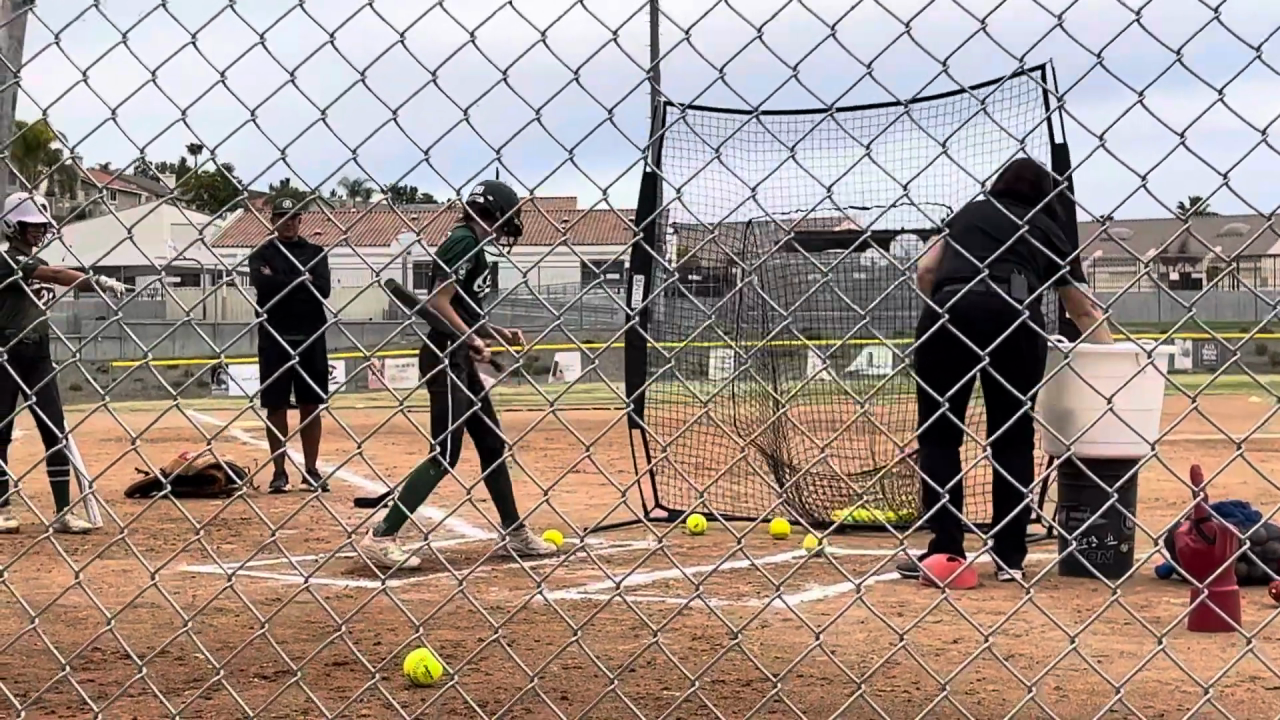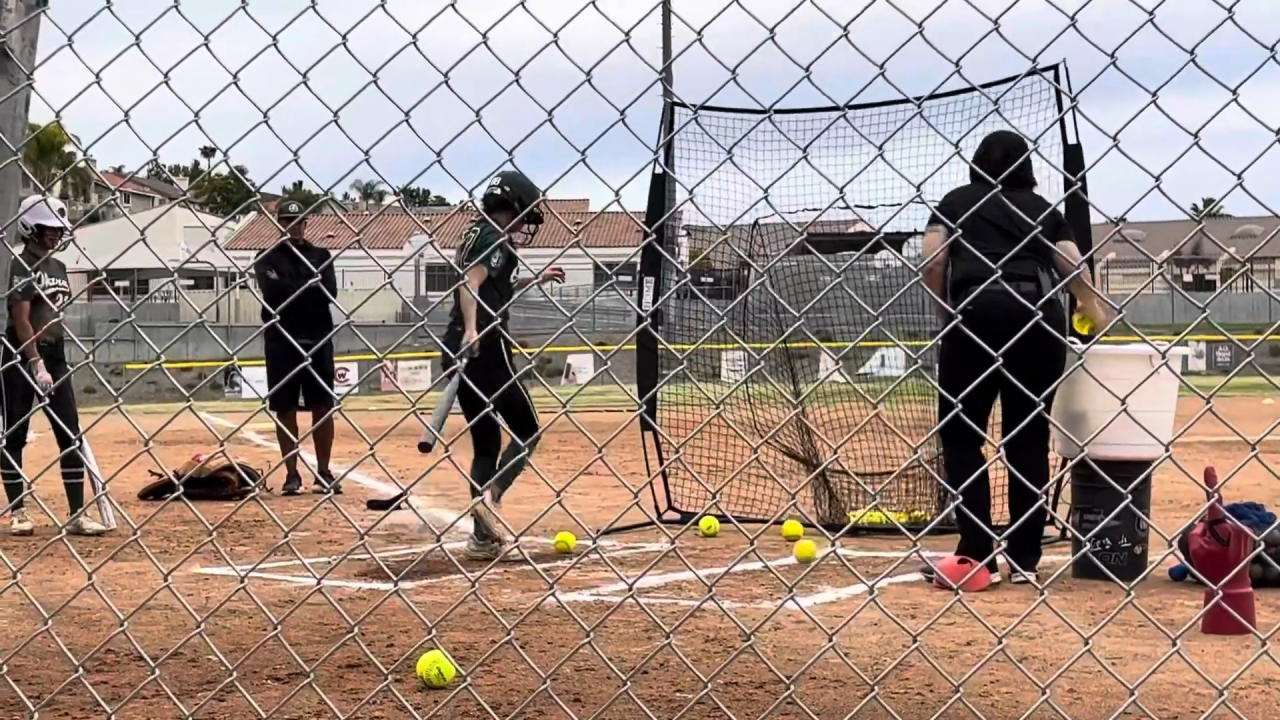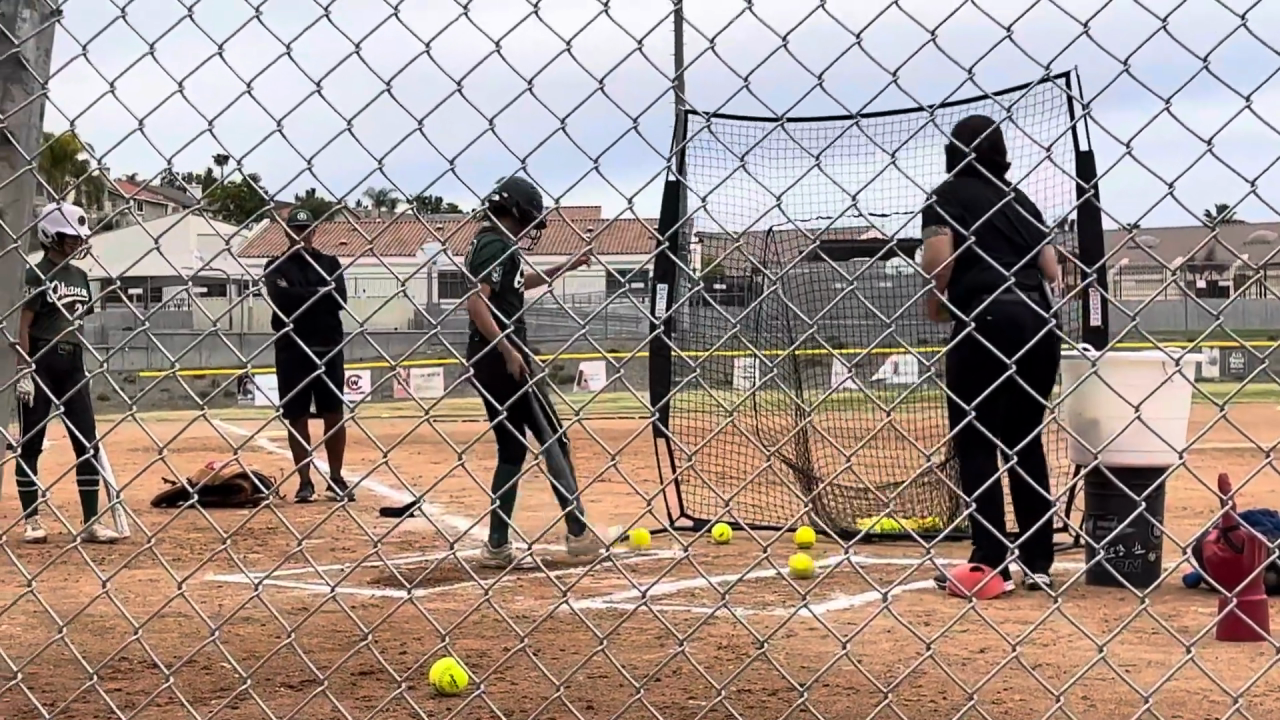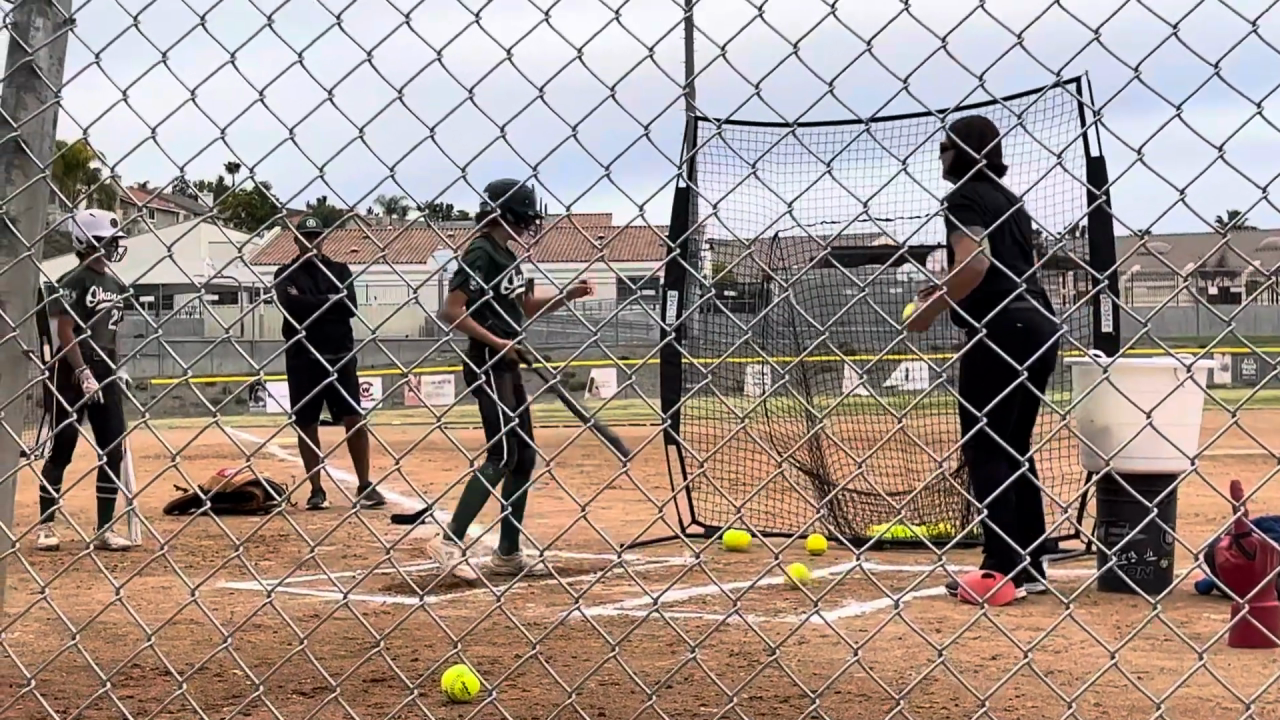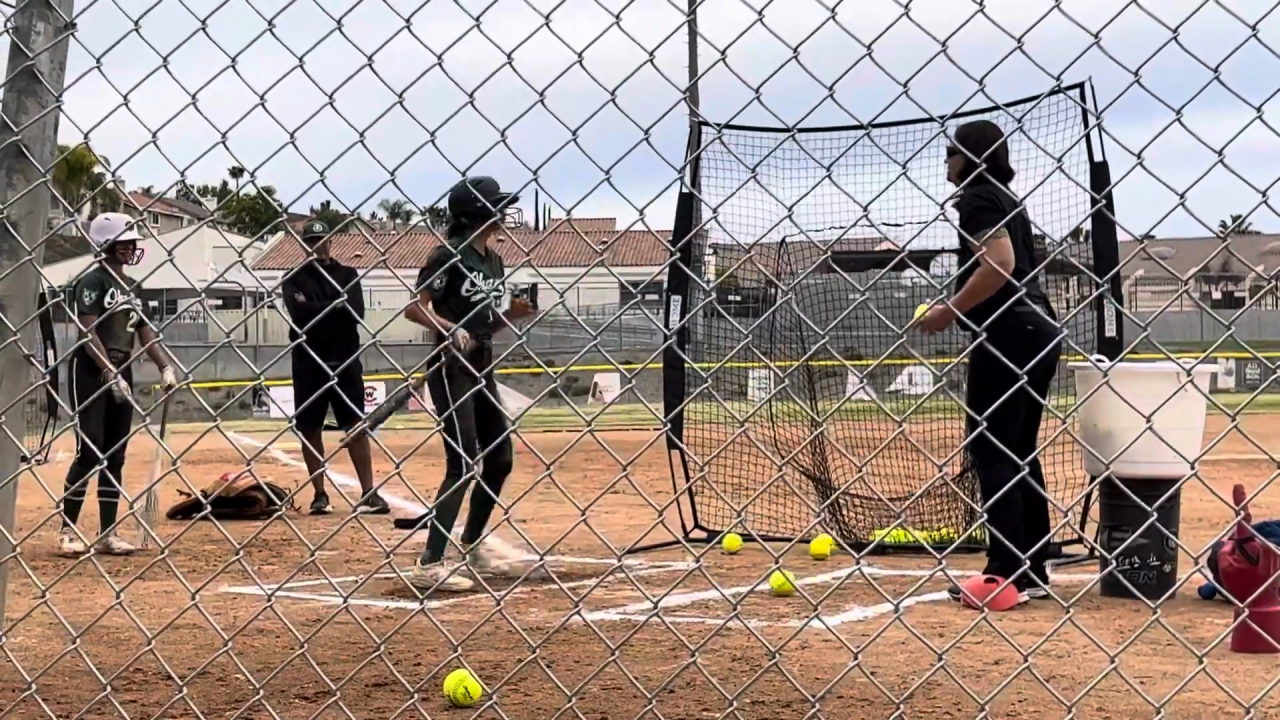
dt=0.4s
person 1, frame 1
left shoulder: (969, 212)
right shoulder: (1048, 231)
left elbow: (926, 270)
right elbow: (1085, 311)
left hip: (952, 311)
right hip: (1015, 315)
left knee: (939, 434)
right knee: (1013, 436)
left ankle: (946, 551)
right ankle: (1010, 556)
person 1, frame 2
left shoulder: (956, 201)
right shoulder: (1042, 208)
left elbow: (931, 263)
right elbow: (1076, 270)
left wrist: (948, 312)
right wrist: (1099, 316)
left hip: (979, 311)
right hip: (1040, 314)
left knee: (960, 433)
right knee: (1029, 436)
left ankle: (977, 554)
right ankle: (1024, 558)
person 1, frame 3
left shoulder: (948, 194)
right shoulder: (1022, 201)
left elbow: (936, 262)
right elbow: (1052, 271)
left wrist: (934, 304)
left hip: (986, 323)
right hip: (1038, 322)
left knee: (975, 443)
right knee: (1026, 443)
left ankle: (991, 564)
right ankle: (1038, 563)
person 1, frame 4
left shoulder: (964, 196)
right shoulder: (1010, 200)
left elbow: (974, 264)
left wrist: (931, 308)
right wrist: (948, 293)
left hip: (1000, 332)
right hip: (1038, 326)
left knee: (985, 450)
right knee: (1015, 449)
left ankle: (1002, 571)
right ankle: (1029, 567)
person 1, frame 5
left shoulder: (977, 197)
right shoulder: (1005, 198)
left elbow: (1001, 266)
left wrist: (948, 310)
left hip: (1006, 334)
right hip: (1037, 331)
left knee: (991, 451)
right knee: (1020, 453)
left ankle: (1007, 575)
right ankle: (1032, 571)
person 2, frame 1
left shoulder: (473, 246)
right shoulder: (464, 242)
right elbow: (437, 302)
left wrist: (500, 334)
right wrist: (471, 339)
left hip: (462, 361)
right hip: (447, 359)
left knee: (494, 445)
right knee: (444, 456)
left ankle: (516, 533)
right ankle: (380, 536)
person 2, frame 2
left shoulder: (475, 233)
right shoulder: (496, 238)
right elbow: (469, 283)
left wrist: (536, 278)
right wrist: (471, 328)
left hip: (463, 350)
right hip: (485, 348)
left knee: (487, 443)
right knee: (527, 432)
left ankle: (484, 537)
right ankle: (488, 500)
person 2, frame 3
left shoulder: (487, 242)
right shoulder: (498, 245)
left elbow: (516, 286)
right elbow: (476, 303)
left wrist: (565, 267)
right wrist: (508, 350)
left hip: (485, 360)
right hip: (503, 359)
left knee: (512, 450)
right knee: (554, 440)
left ankle: (497, 545)
right ankle: (578, 533)
person 2, frame 4
left shoulder: (509, 256)
right shoulder: (481, 254)
left elbow: (525, 307)
right elbow: (451, 312)
left wrist: (568, 294)
right wrist: (495, 342)
left hip: (505, 365)
right hip: (487, 364)
left knee: (523, 459)
right knee: (502, 456)
left ankle: (508, 552)
right ankle: (448, 540)
person 2, frame 5
left shoulder: (495, 261)
right shoulder: (449, 255)
right elbow: (415, 308)
left wrist: (513, 314)
right wrist: (450, 330)
left hip: (482, 369)
right hip: (451, 369)
left knee: (499, 460)
right knee: (464, 466)
left ankle: (472, 545)
right ankle: (429, 564)
person 3, frame 1
left shoulder: (38, 264)
right elbow: (57, 275)
right wrist: (100, 282)
left hip: (39, 355)
left knee: (56, 433)
left ankle: (63, 512)
person 3, frame 2
left shoulder: (58, 267)
left wrist: (52, 359)
right wrist: (36, 364)
left hip: (53, 357)
left knee: (70, 435)
left ankle: (77, 514)
person 3, frame 3
left shoulder: (80, 276)
right shoulder: (36, 274)
right elbow: (22, 327)
right wrist: (24, 372)
left hip: (73, 365)
right hip: (40, 364)
left knee: (88, 444)
right knee: (30, 444)
left ankle: (91, 522)
right ankle: (31, 519)
person 3, frame 4
left shoulder: (114, 283)
right shoulder: (73, 280)
right elbow: (65, 332)
left wrist: (119, 370)
right wrist: (84, 374)
left hip: (105, 373)
right hip: (74, 373)
left knee: (113, 452)
right knee: (61, 451)
left ankle: (105, 530)
right ankle: (46, 525)
person 3, frame 5
left shoulder: (132, 286)
right shoulder: (92, 281)
left elbow: (145, 334)
right elbow: (88, 334)
left wrist: (166, 367)
right wrist: (110, 374)
left hip: (121, 374)
right hip: (91, 373)
left knee: (114, 457)
right knee: (89, 453)
left ankle: (107, 534)
right ankle: (68, 528)
person 4, frame 1
left shoulder: (316, 253)
right shoulder: (262, 254)
left elbow: (323, 289)
right elbow: (264, 285)
left wrist: (283, 285)
right wrist: (302, 281)
left hip: (310, 338)
right hip: (275, 338)
left knee: (311, 406)
right knee: (276, 407)
left ankle: (311, 470)
right ankle: (279, 471)
person 4, frame 2
left shoulder: (321, 256)
right shoulder: (267, 258)
left elbow: (330, 293)
right elbow: (271, 290)
left wrist: (291, 290)
right wrist: (309, 286)
left hip: (317, 341)
right hip: (281, 342)
left knee: (323, 408)
right knee: (285, 410)
left ankle: (323, 472)
right ankle: (292, 474)
person 4, frame 3
left shoulder: (330, 263)
right shoulder: (277, 266)
left elbow: (340, 300)
right elbow: (281, 297)
left wrist: (301, 298)
right wrist: (319, 293)
left hip: (328, 348)
right hip: (292, 350)
left knee: (335, 415)
right knee: (296, 417)
left ankle: (335, 479)
right ankle: (305, 482)
person 4, frame 4
left shoulder: (340, 270)
right shoulder: (287, 274)
left elbow: (350, 307)
right elbow: (292, 305)
left wrist: (312, 305)
right wrist: (330, 301)
left hip: (340, 355)
right hip: (303, 358)
left knee: (354, 420)
right knee: (307, 425)
left ankle: (364, 486)
right ankle: (316, 490)
person 4, frame 5
left shoulder: (347, 275)
right shoulder: (294, 279)
left elbow: (357, 312)
right elbow: (299, 312)
left wrist: (318, 311)
right wrist: (336, 307)
left hip: (345, 361)
right hip: (309, 362)
left knee: (356, 426)
right knee: (310, 430)
left ankle: (368, 494)
right ankle: (319, 494)
